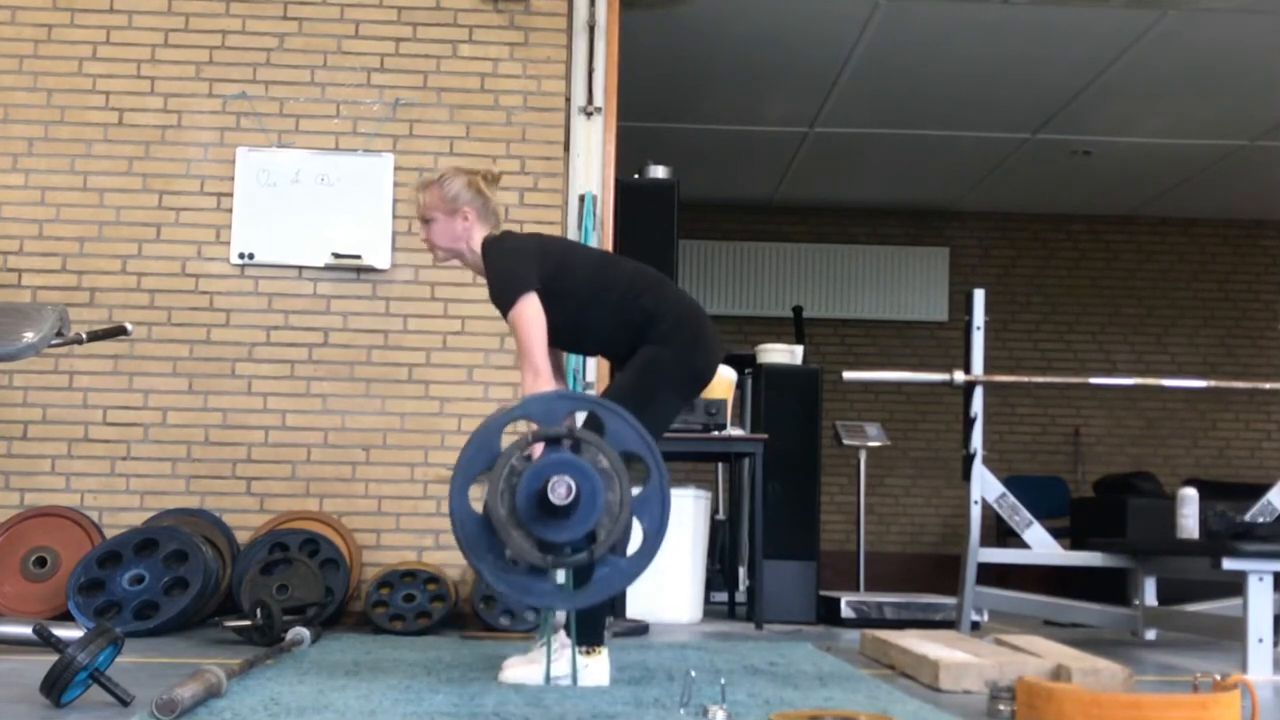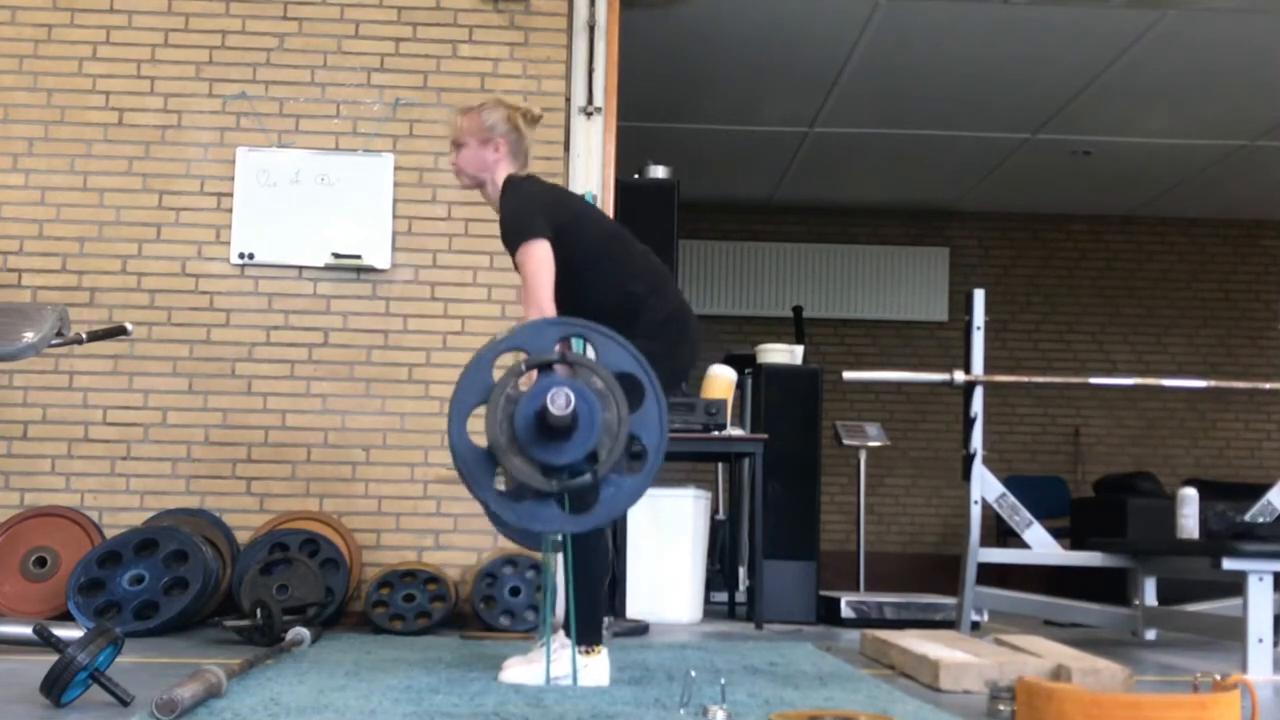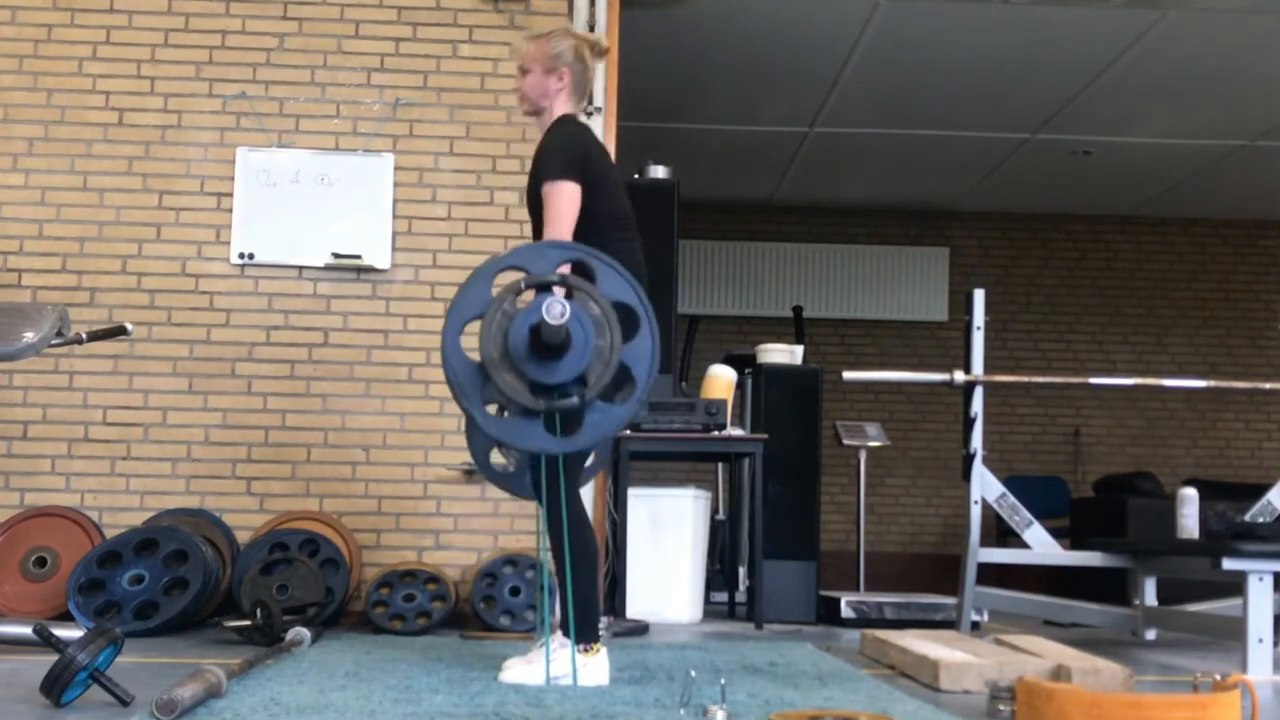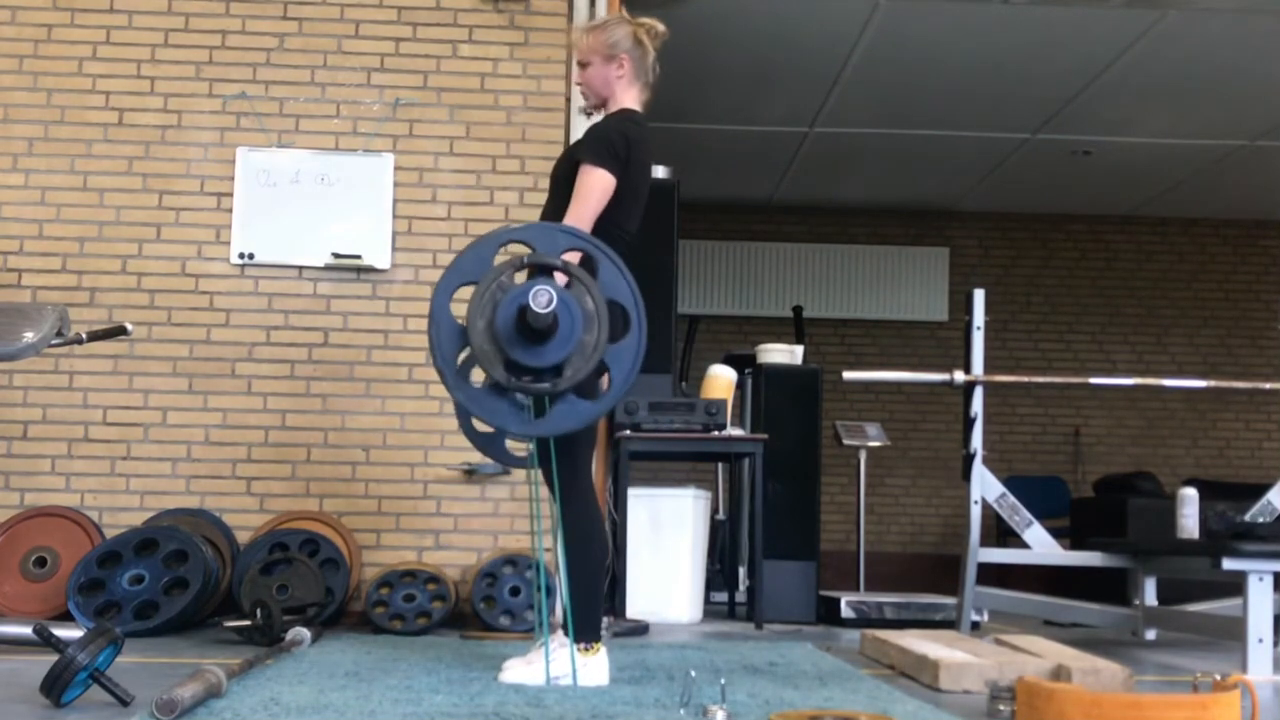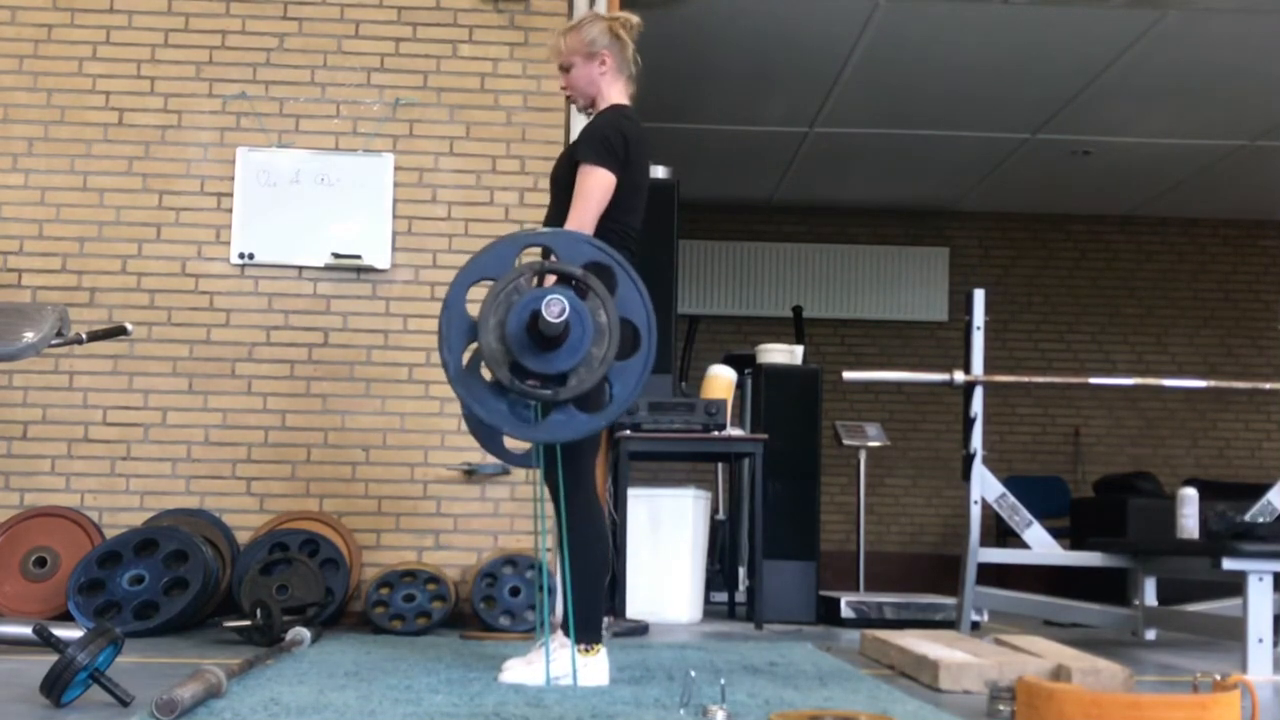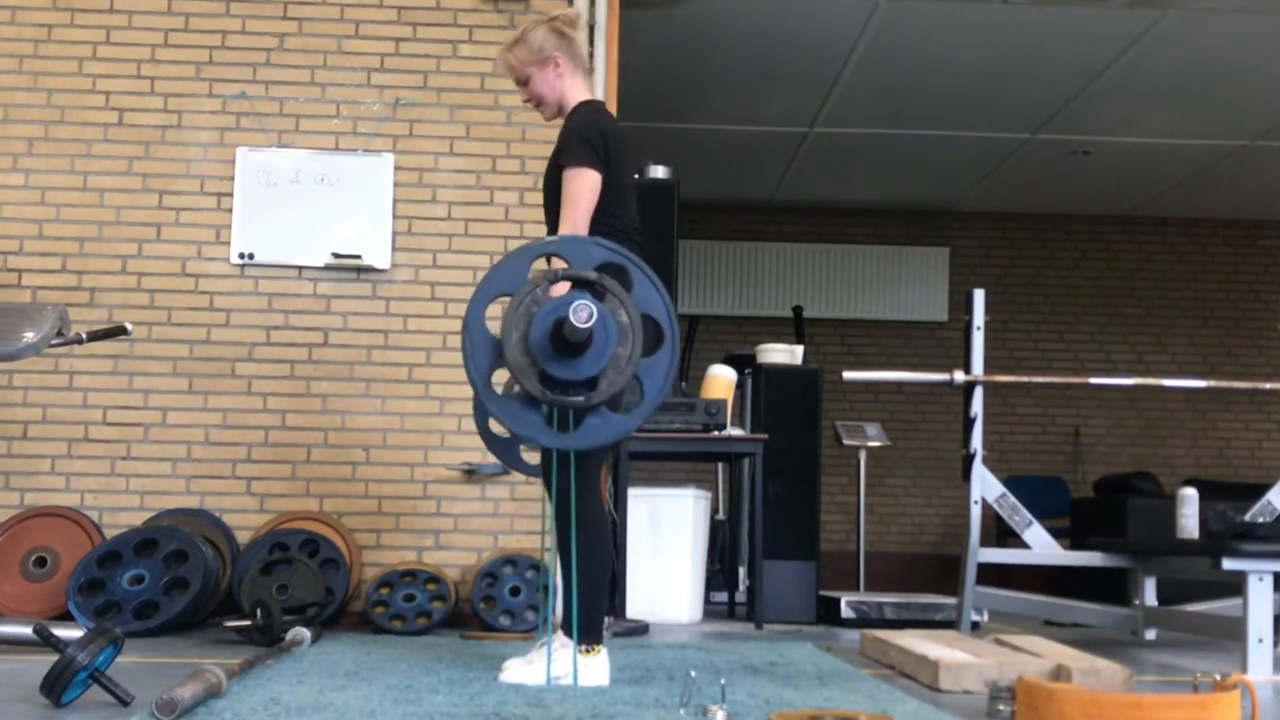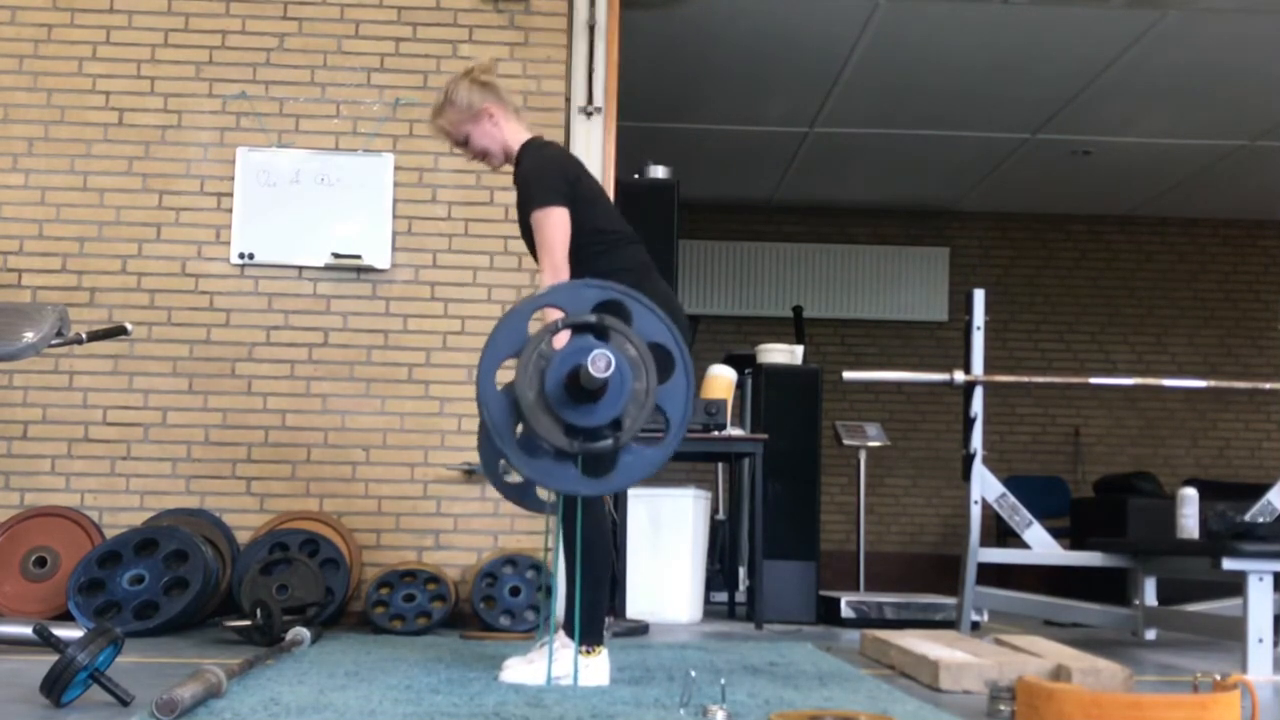
dt=0.4s
person 1, frame 1
left shoulder: (506, 259)
right shoulder: (517, 257)
left elbow: (537, 375)
right elbow: (549, 373)
left hip: (674, 345)
right hip: (673, 345)
left ankle: (586, 651)
right ankle: (580, 636)
person 1, frame 2
left shoulder: (522, 202)
right shoulder: (532, 201)
left elbow: (540, 314)
right elbow: (554, 314)
left hip: (653, 338)
right hip: (653, 336)
left ankle: (585, 652)
right ankle: (579, 638)
person 1, frame 3
left shoulder: (562, 142)
right shoulder: (573, 142)
left elbow: (556, 249)
left knee: (554, 479)
right knee: (555, 479)
left ankle: (583, 650)
right ankle: (575, 636)
person 1, frame 4
left shoulder: (611, 134)
right shoulder: (629, 138)
left elbow: (575, 230)
left knee: (570, 483)
right knee: (568, 481)
left ankle: (584, 650)
right ankle: (580, 636)
person 1, frame 5
left shoulder: (608, 130)
right shoulder: (624, 134)
left elbow: (578, 229)
left knee: (572, 483)
right knee: (569, 481)
left ankle: (585, 650)
right ankle: (579, 635)
person 1, frame 6
left shoulder: (584, 127)
right shoulder: (597, 127)
left elbow: (573, 234)
left wrist: (553, 309)
left knee: (575, 484)
right knee: (570, 482)
left ankle: (585, 651)
right ankle: (576, 636)
person 1, frame 7
left shoulder: (538, 167)
right shoulder: (545, 162)
left elbow: (557, 274)
right elbow: (571, 269)
left wrist: (555, 350)
right wrist: (561, 343)
left knee: (580, 486)
left ankle: (585, 649)
right ankle: (580, 635)
